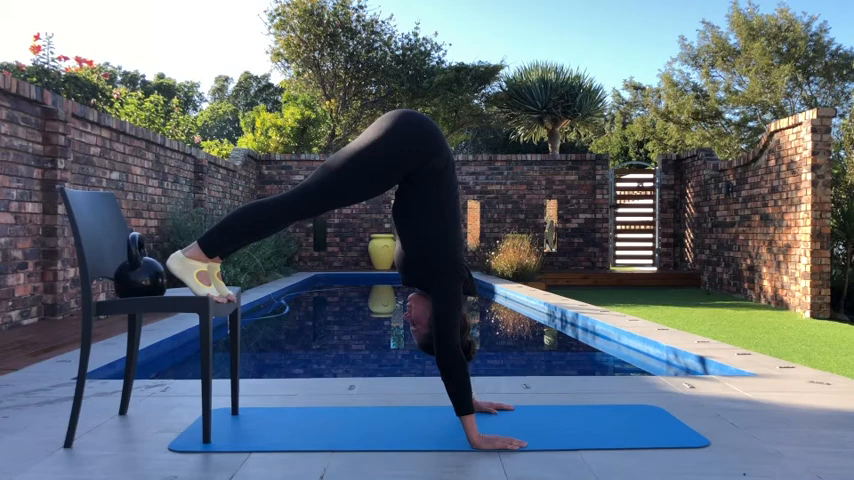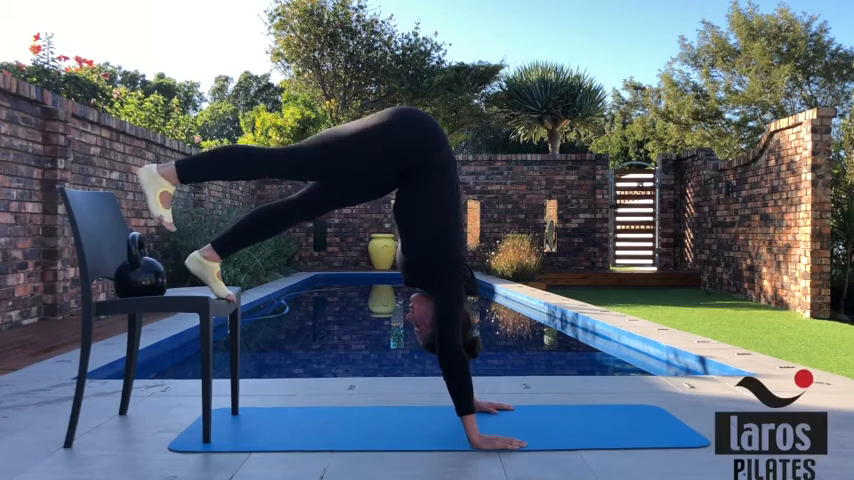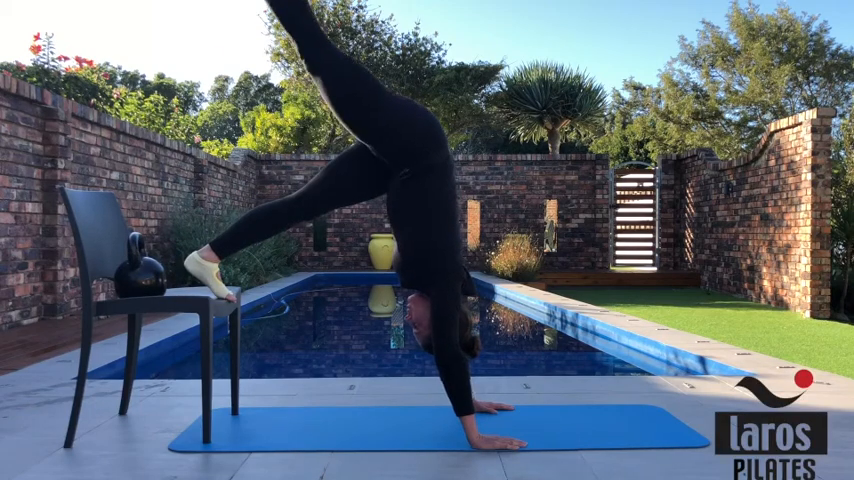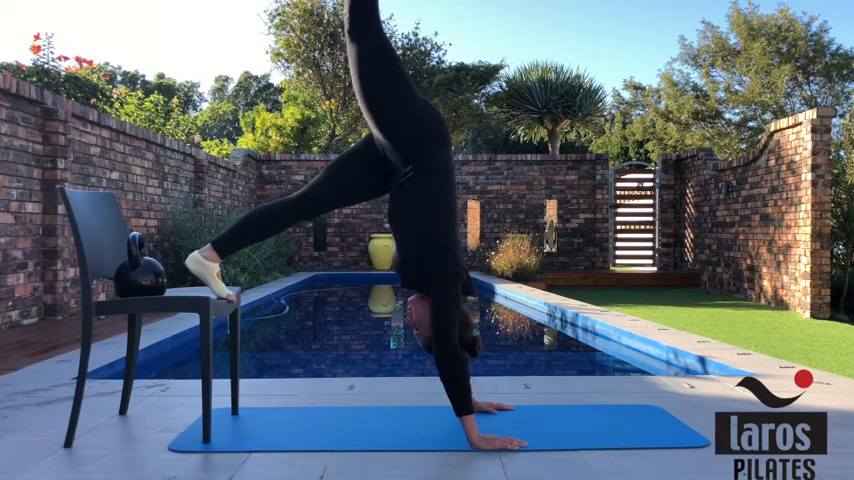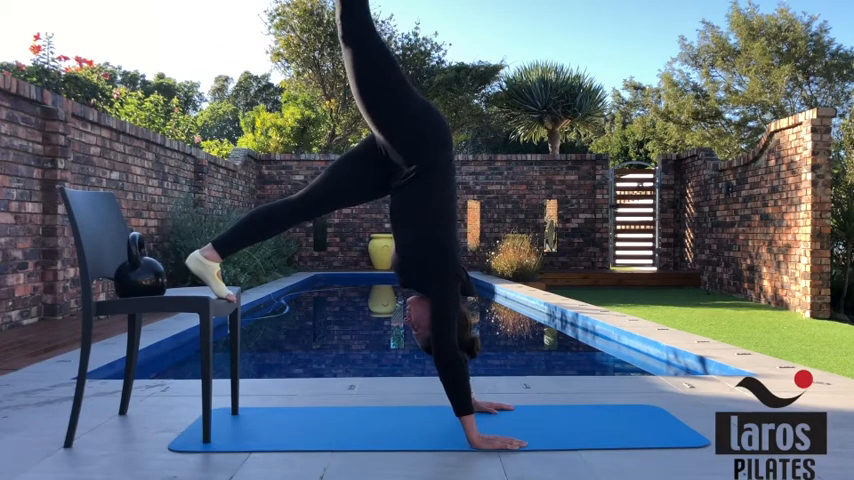
dt=1s
person 1, frame 1
left shoulder: (441, 277)
right shoulder: (443, 281)
left elbow: (449, 348)
right elbow: (448, 352)
left wrist: (470, 400)
left hip: (413, 146)
right hip: (410, 141)
left knee: (307, 200)
right knee: (303, 199)
left ankle: (210, 259)
right ankle: (195, 255)
person 1, frame 2
left shoulder: (443, 276)
right shoulder: (445, 279)
left elbow: (450, 349)
right elbow: (449, 351)
left wrist: (471, 402)
right wrist: (474, 434)
left hip: (409, 154)
right hip: (409, 141)
left knee: (302, 205)
right knee: (284, 163)
left ankle: (209, 256)
right ankle: (169, 175)
person 1, frame 3
left shoulder: (441, 279)
right shoulder: (441, 281)
left elbow: (448, 349)
right elbow: (448, 351)
left wrist: (471, 402)
right wrist: (474, 434)
left hip: (399, 156)
right hip: (404, 145)
left knee: (302, 204)
right knee: (318, 53)
left ankle: (208, 257)
person 1, frame 4
left shoulder: (440, 279)
right shoulder: (440, 280)
left elbow: (448, 349)
right elbow: (447, 351)
left wrist: (470, 401)
right wrist: (474, 434)
left hip: (403, 155)
right hip: (411, 145)
left knee: (303, 203)
left ankle: (209, 256)
person 1, frame 5
left shoulder: (439, 279)
right shoulder: (439, 282)
left elbow: (447, 348)
right elbow: (446, 350)
left wrist: (470, 400)
right wrist: (474, 434)
left hip: (404, 154)
right hip: (413, 142)
left knee: (304, 204)
left ankle: (210, 255)
